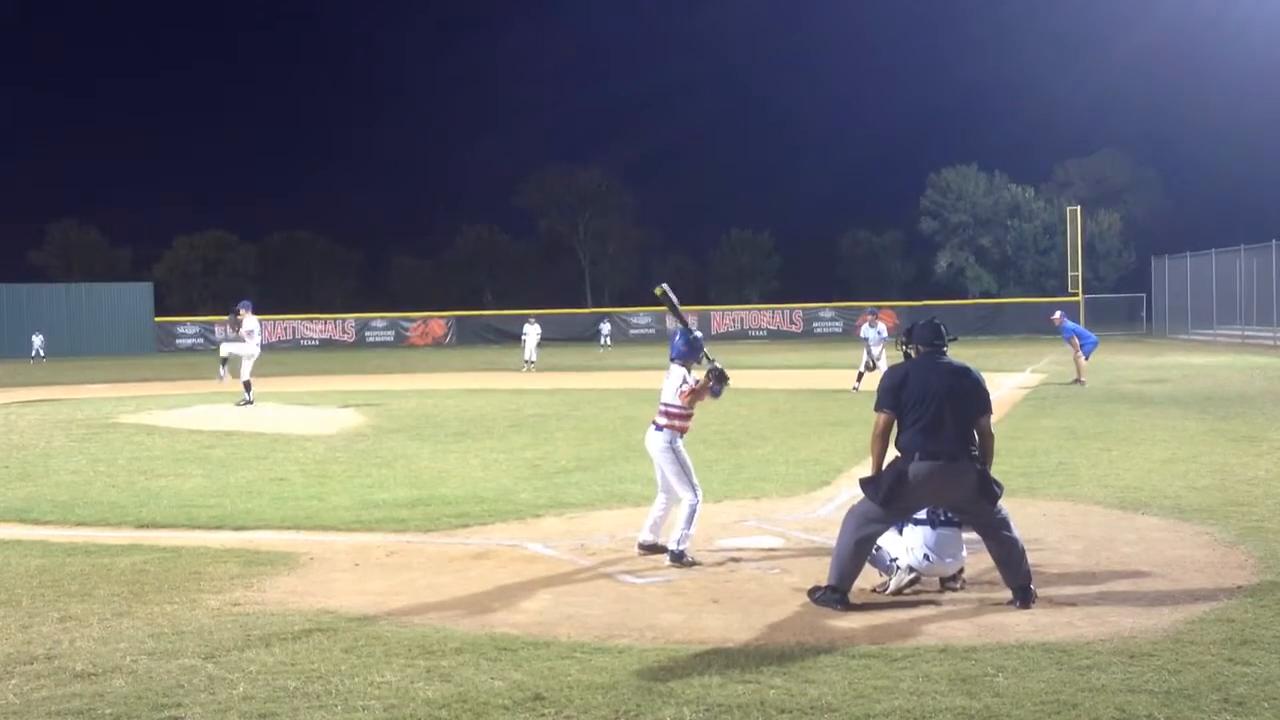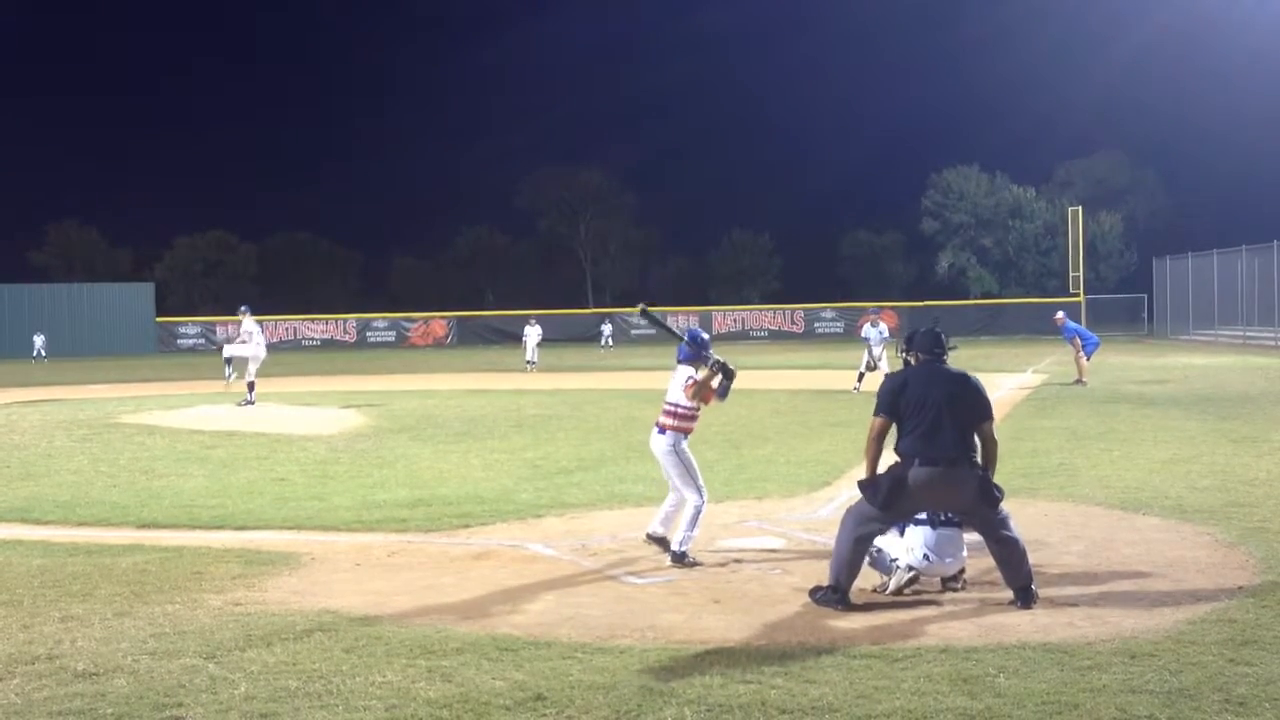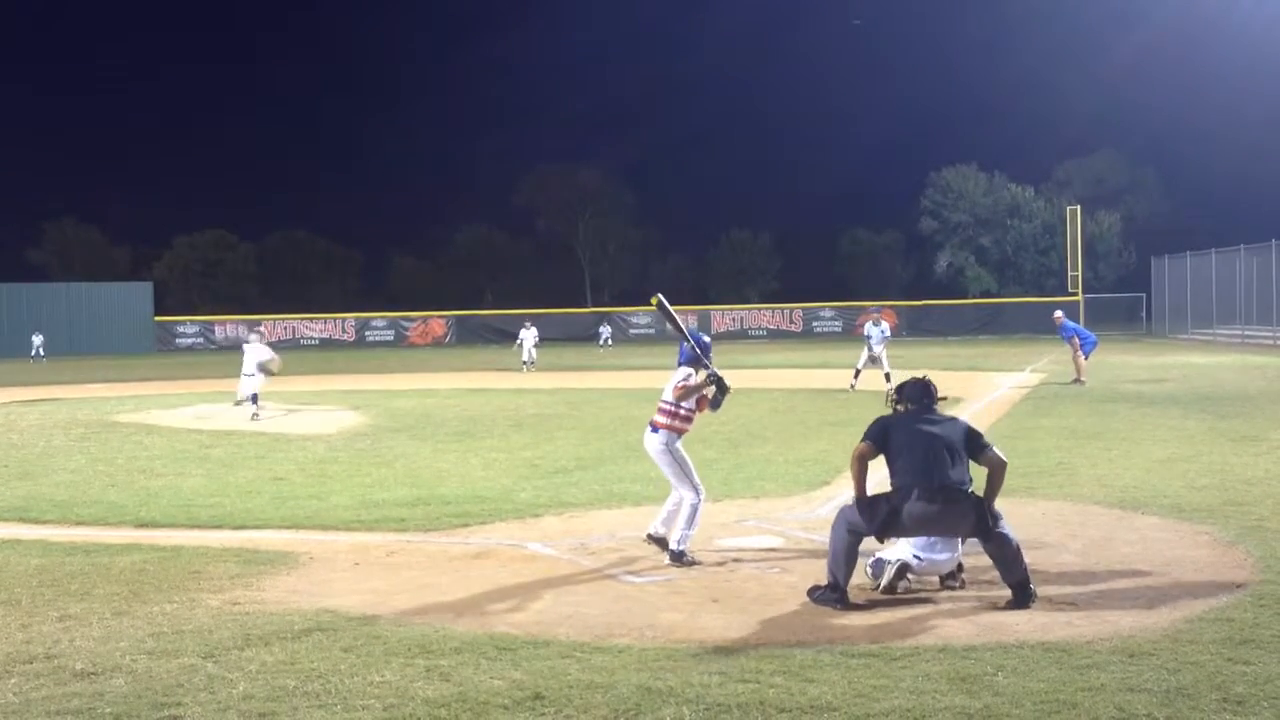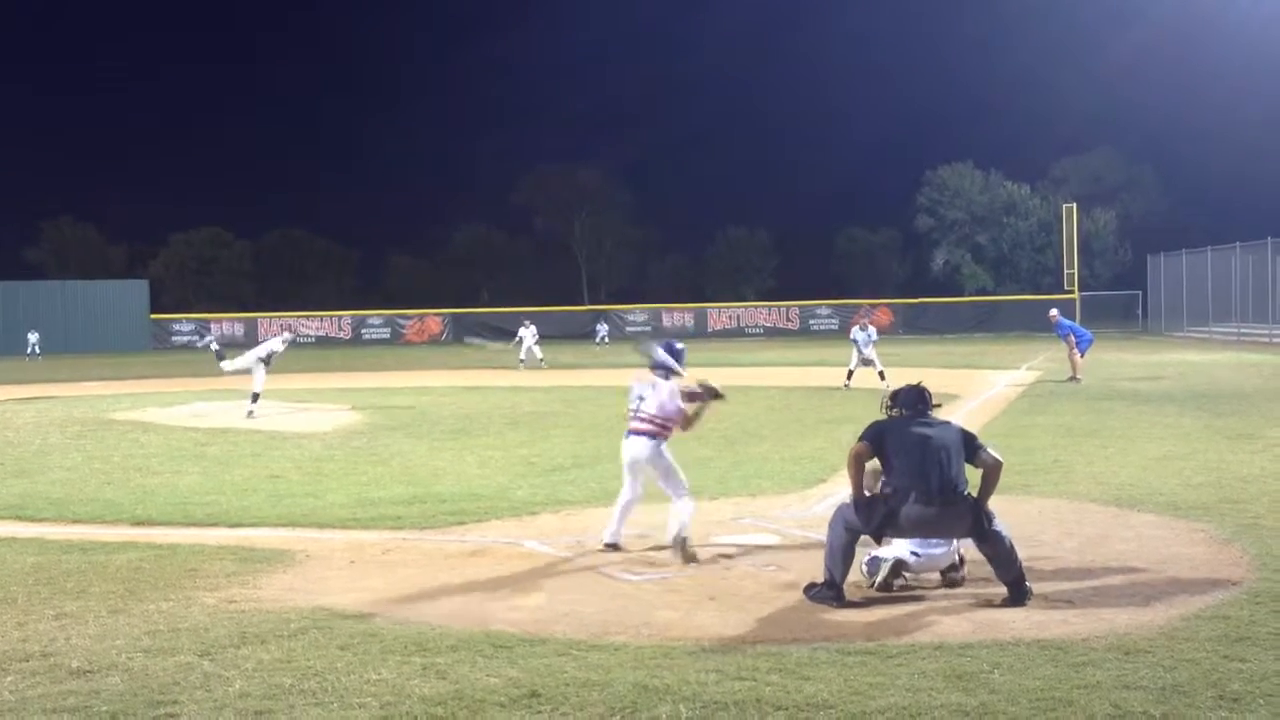
dt=0.4s
person 1, frame 1
left shoulder: (898, 375)
right shoulder: (970, 376)
left elbow: (881, 430)
right elbow: (986, 434)
left wrist: (876, 476)
right wrist: (982, 476)
left hip: (915, 470)
right hip: (962, 471)
left knee: (861, 521)
right knee: (996, 525)
left ankle: (835, 591)
right ankle: (1023, 590)
person 1, frame 2
left shoulder: (898, 381)
right shoulder: (970, 383)
left elbow: (877, 434)
right elbow: (989, 439)
left wrist: (870, 479)
right wrist: (985, 481)
left hip: (915, 475)
right hip: (963, 476)
left knee: (859, 521)
right knee: (997, 525)
left ankle: (836, 591)
right ankle: (1024, 590)
person 1, frame 3
left shoulder: (887, 423)
right shoulder: (958, 425)
left elbow: (859, 456)
right elbow: (998, 463)
left wrist: (861, 501)
right wrist: (986, 506)
left hip: (910, 510)
right hip: (959, 512)
left knee: (848, 519)
right knee: (991, 521)
left ankle: (835, 591)
right ankle: (1022, 590)
person 1, frame 4
left shoulder: (883, 427)
right shoulder: (953, 430)
left elbow: (856, 456)
right elbow: (994, 462)
left wrist: (859, 500)
right wrist: (979, 504)
left hip: (908, 513)
right hip: (956, 515)
left knee: (844, 517)
right knee: (984, 520)
left ankle: (831, 589)
right ankle: (1018, 588)
person 2, frame 1
left shoulder: (680, 372)
right shoulder: (679, 373)
left elbow: (710, 394)
right elbow: (688, 401)
left wrist: (717, 381)
right wrist: (708, 378)
left hip: (658, 437)
right hip: (667, 440)
left knee: (667, 493)
right knee: (692, 496)
left ankle: (647, 541)
right ankle: (676, 551)
person 2, frame 2
left shoulder: (687, 372)
right shoulder: (686, 372)
left elbow: (717, 396)
right elbow: (693, 394)
left wrist: (726, 378)
right wrist: (711, 372)
left hip: (663, 438)
right hip: (671, 441)
left knee: (680, 492)
right knee: (697, 497)
left ankle: (656, 532)
right ankle: (678, 552)
person 2, frame 3
left shoulder: (689, 375)
right shoulder: (687, 373)
left elbow: (710, 406)
right elbow: (678, 396)
left wrist: (719, 390)
right wrist: (704, 383)
left hip: (659, 438)
right hip: (664, 440)
left knee: (682, 490)
right knee: (694, 494)
left ankle: (657, 532)
right ankle: (677, 551)
person 2, frame 4
left shoulder: (640, 380)
right shoulder: (670, 389)
right elbow: (685, 425)
right wrist: (703, 402)
left hip: (631, 443)
right hip: (653, 447)
left knee: (630, 492)
right knee: (681, 494)
left ankle: (611, 539)
right ankle: (679, 539)
